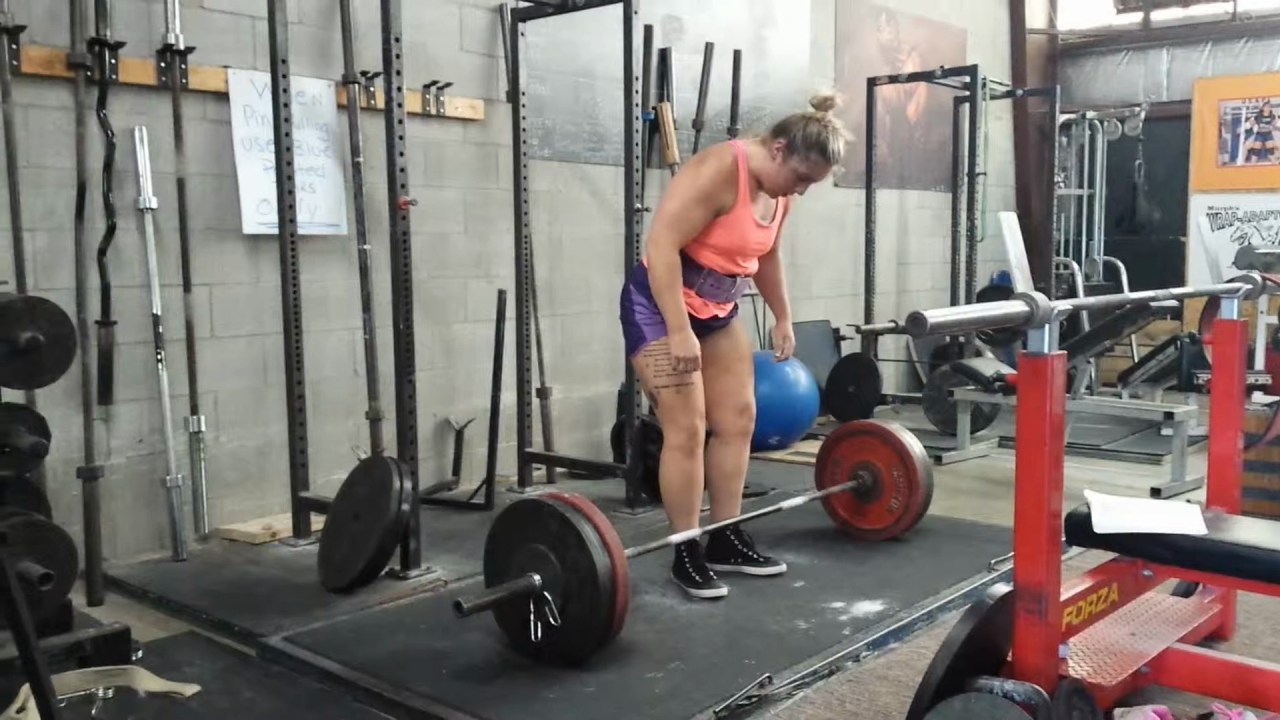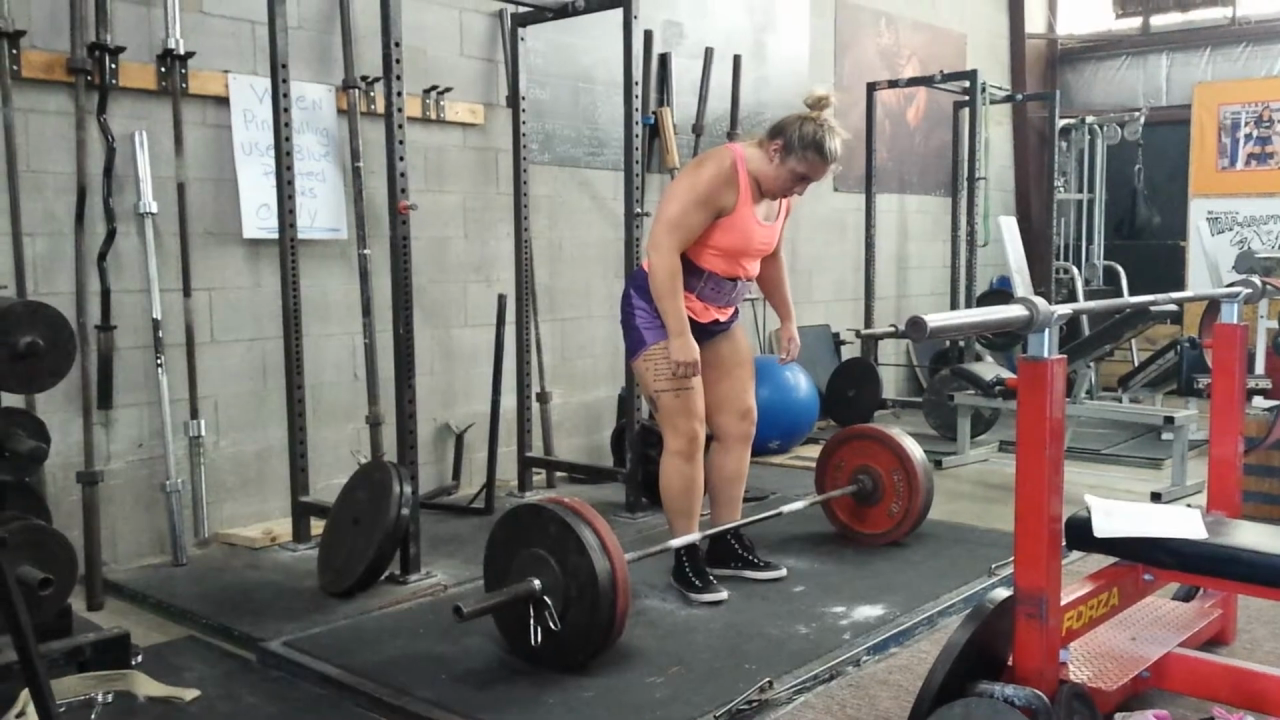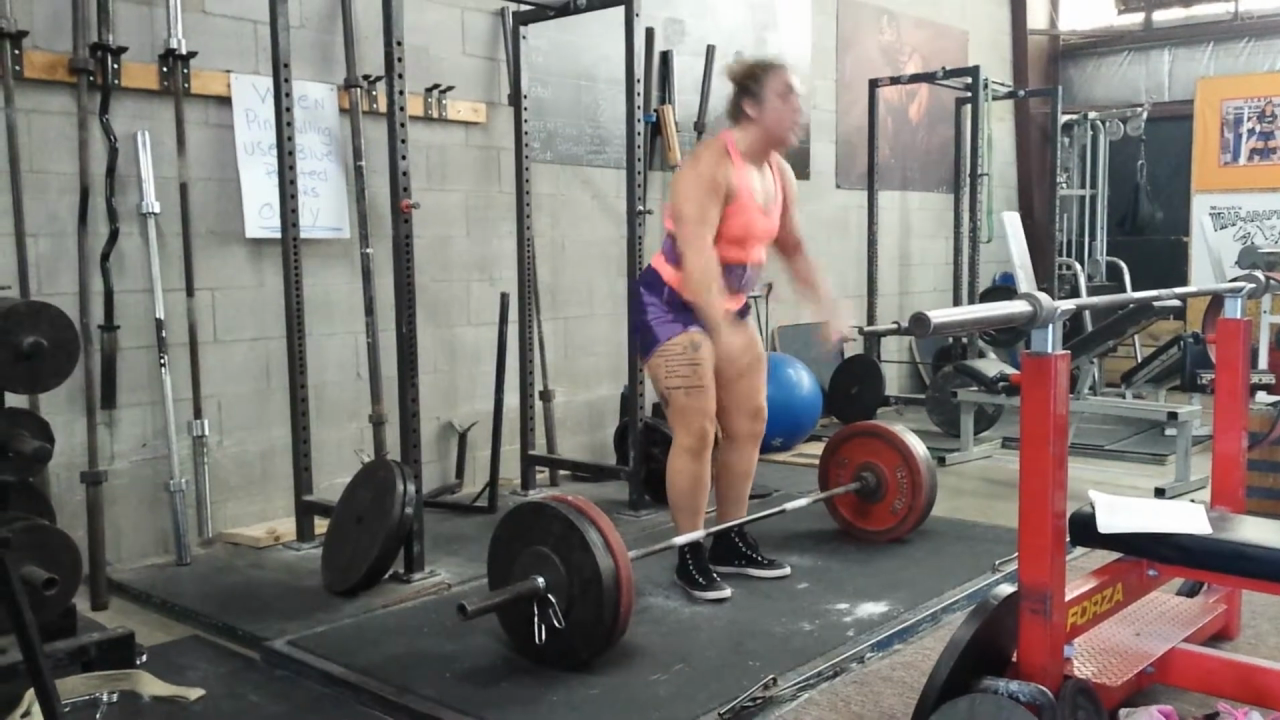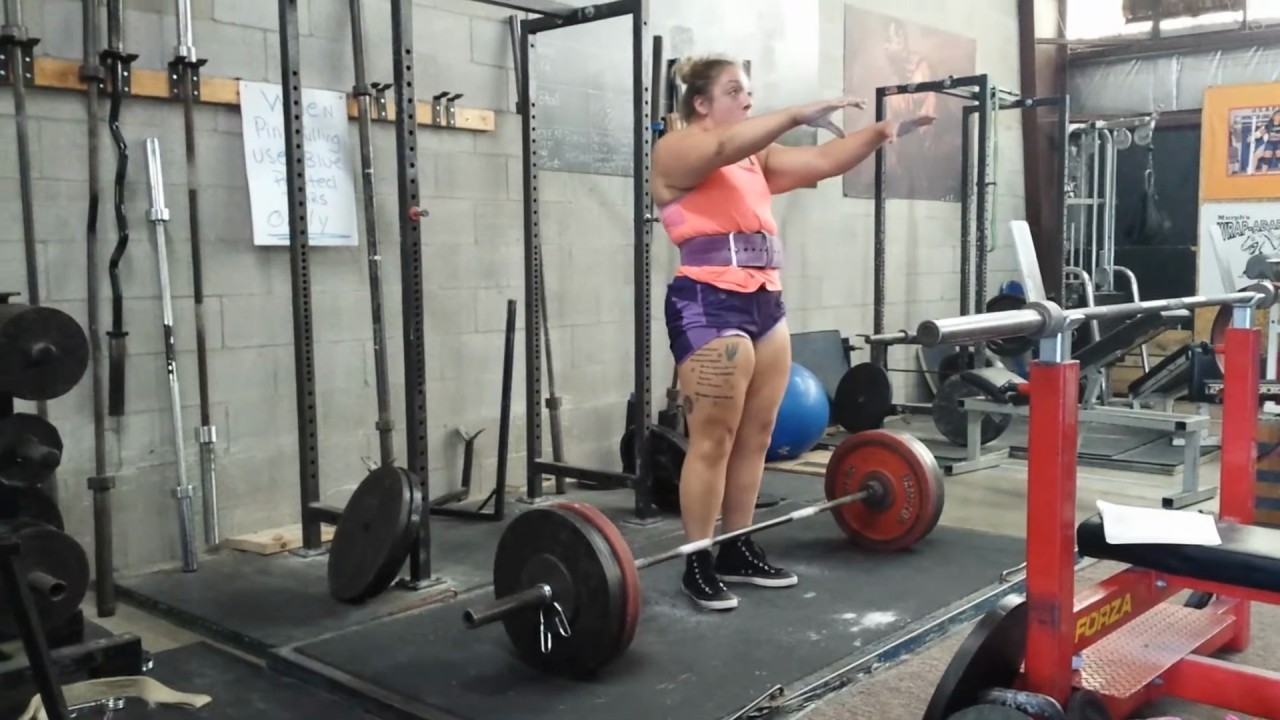
dt=0.5s
person 1, frame 1
left shoulder: (779, 187)
right shoulder: (717, 171)
right elbow: (661, 244)
left wrist: (783, 317)
right wrist: (678, 331)
left hip: (717, 311)
right hip: (659, 305)
left knee: (737, 420)
right knee: (687, 429)
left ankle: (726, 539)
right ankle: (685, 553)
person 1, frame 2
left shoulder: (779, 190)
right shoulder: (716, 174)
left elbow: (768, 257)
right elbow: (662, 249)
left wrist: (787, 319)
right wrist: (679, 335)
left hip: (719, 315)
right hip: (661, 310)
left knee: (739, 424)
right knee: (687, 434)
left ankle: (726, 543)
right ankle: (686, 558)
person 1, frame 3
left shoulder: (777, 171)
right shoulder: (712, 163)
left elbow: (792, 247)
right elbow: (694, 253)
left wrist: (825, 307)
right wrist: (721, 332)
left hip: (730, 310)
right hip: (670, 305)
left knee: (748, 422)
right knee: (696, 432)
left ankle: (732, 540)
right ankle: (691, 554)
person 1, frame 4
left shoulder: (755, 158)
right shoulder: (675, 150)
left elbow: (823, 161)
right elbow: (724, 146)
left wrist: (879, 133)
right wrist: (799, 114)
left hip: (765, 302)
right hip: (708, 303)
left knee: (755, 436)
right knee: (712, 440)
left ankle: (738, 550)
right ankle: (697, 564)
